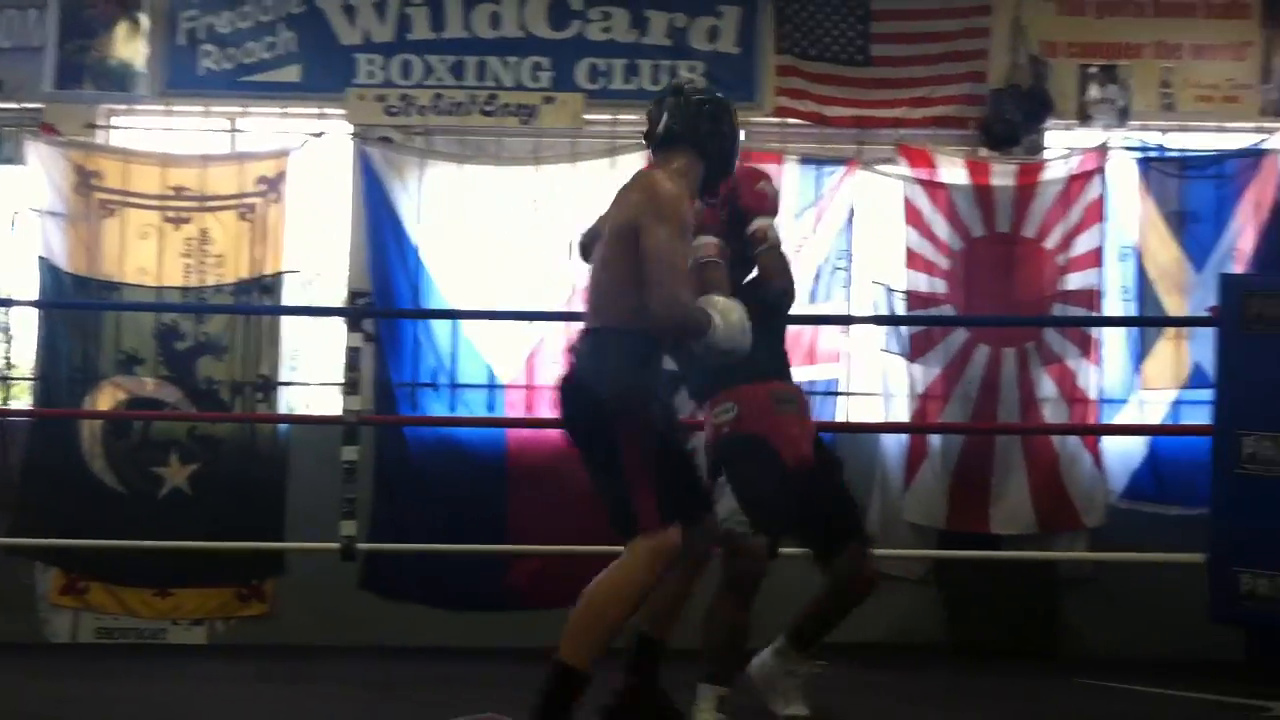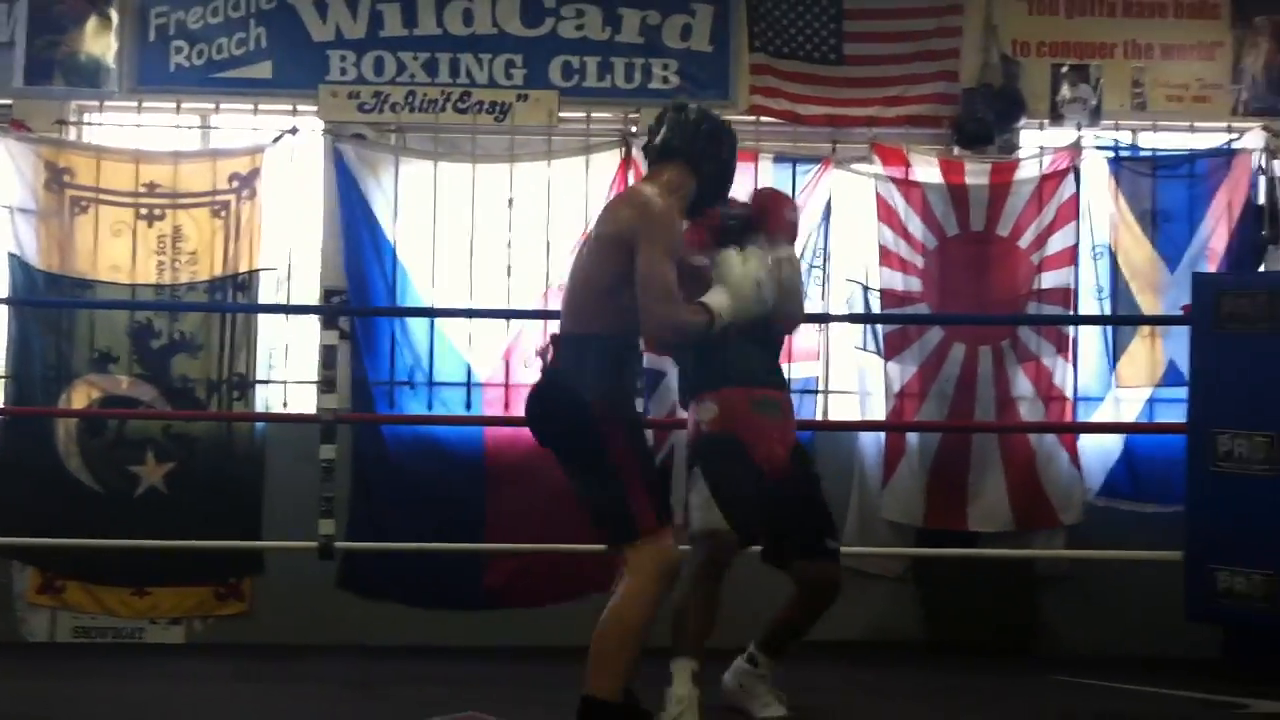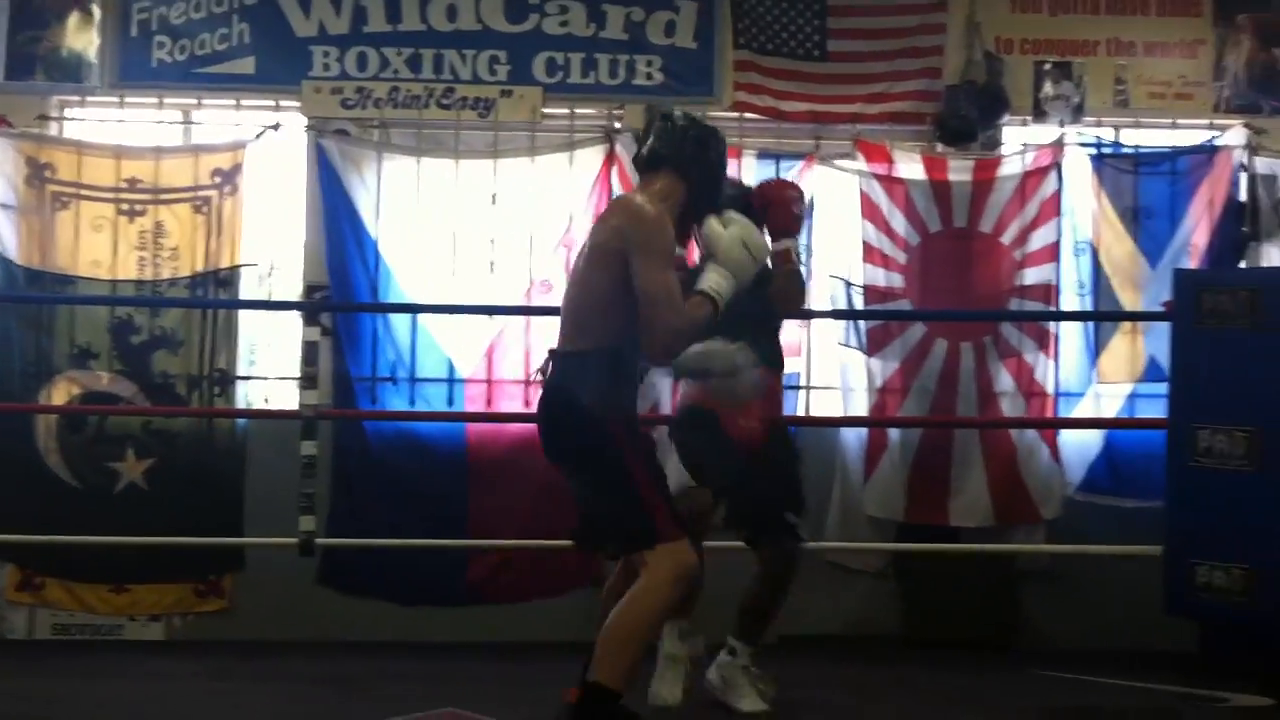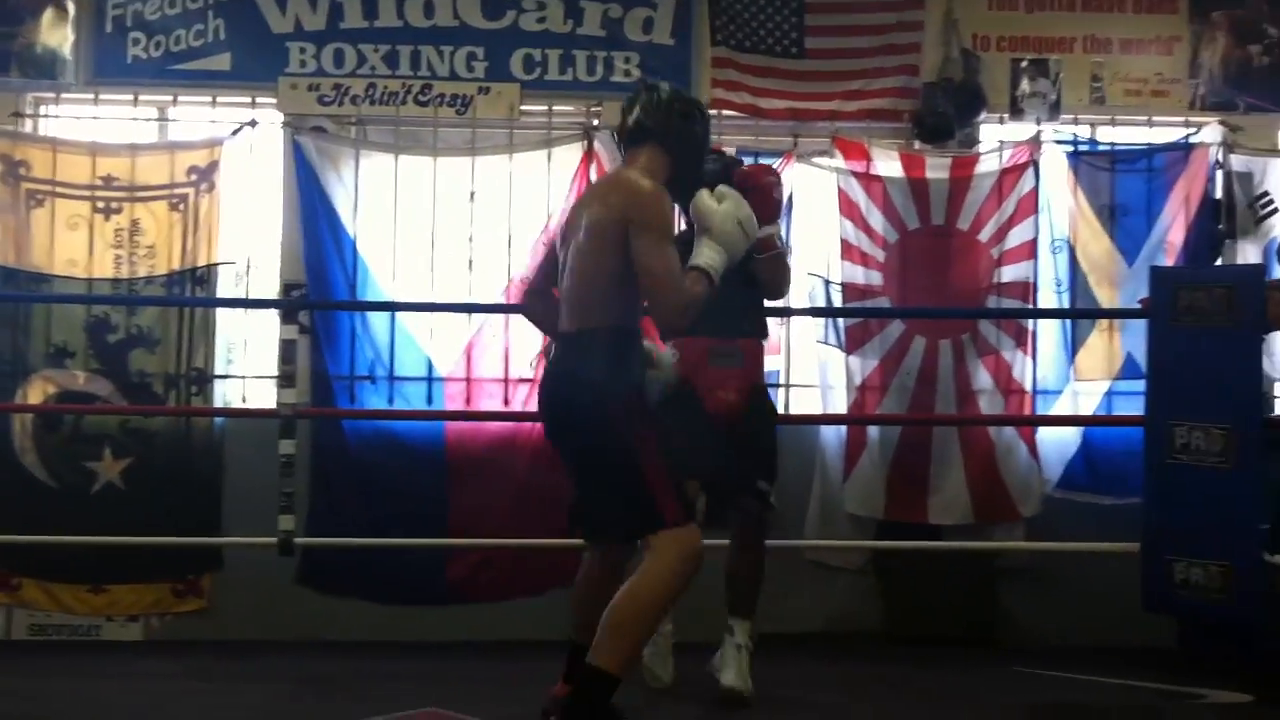
dt=0.1s
person 1, frame 1
left shoulder: (636, 194)
right shoulder: (668, 196)
left elbow: (591, 248)
right elbow: (669, 306)
right wrist: (717, 325)
left hip: (616, 382)
right hip: (607, 384)
left knee: (691, 529)
right knee: (654, 546)
person 1, frame 2
left shoulder: (633, 205)
right shoulder: (656, 210)
right elbow: (661, 324)
right wrist: (726, 303)
left hip: (584, 391)
right hip: (584, 395)
left knee: (648, 551)
right knee: (653, 557)
person 1, frame 3
left shoulder: (623, 215)
right shoulder: (647, 220)
right elbow: (666, 336)
right wrist: (723, 276)
left hip: (587, 401)
right hip: (592, 406)
left knee: (644, 553)
right knee: (672, 561)
person 1, frame 4
left shoulder: (594, 196)
right shoulder: (644, 197)
left elbow: (535, 295)
right elbow: (673, 308)
right wrist: (713, 247)
left hip: (571, 382)
right hip: (599, 388)
left knee: (614, 539)
right knee: (674, 547)
person 2, frame 1
left shoulder: (762, 291)
left elbow: (781, 293)
left wrist: (760, 219)
right wrist: (705, 237)
left hip: (799, 443)
right hip: (742, 444)
left knee: (856, 573)
right knee: (745, 564)
left ankle: (778, 663)
person 2, frame 2
left shoulder: (765, 299)
right shoulder: (691, 298)
left elbow: (788, 317)
left wrist: (779, 249)
left hip: (781, 451)
right hip: (724, 447)
left knee: (822, 578)
right knee: (714, 554)
left ankle: (751, 671)
person 2, frame 3
left shoulder: (766, 277)
left elbow: (791, 303)
left wrist: (785, 238)
left hip: (764, 428)
right hip: (703, 421)
left knee: (782, 556)
right knee: (690, 516)
left ankle: (733, 664)
right ankle: (675, 646)
person 2, frame 4
left shoulder: (756, 246)
right shoulder: (672, 248)
left elbow: (777, 287)
left wrist: (768, 223)
left hip: (745, 398)
right hip: (685, 393)
left knee: (750, 519)
left ankle: (735, 645)
right ankle: (660, 628)
